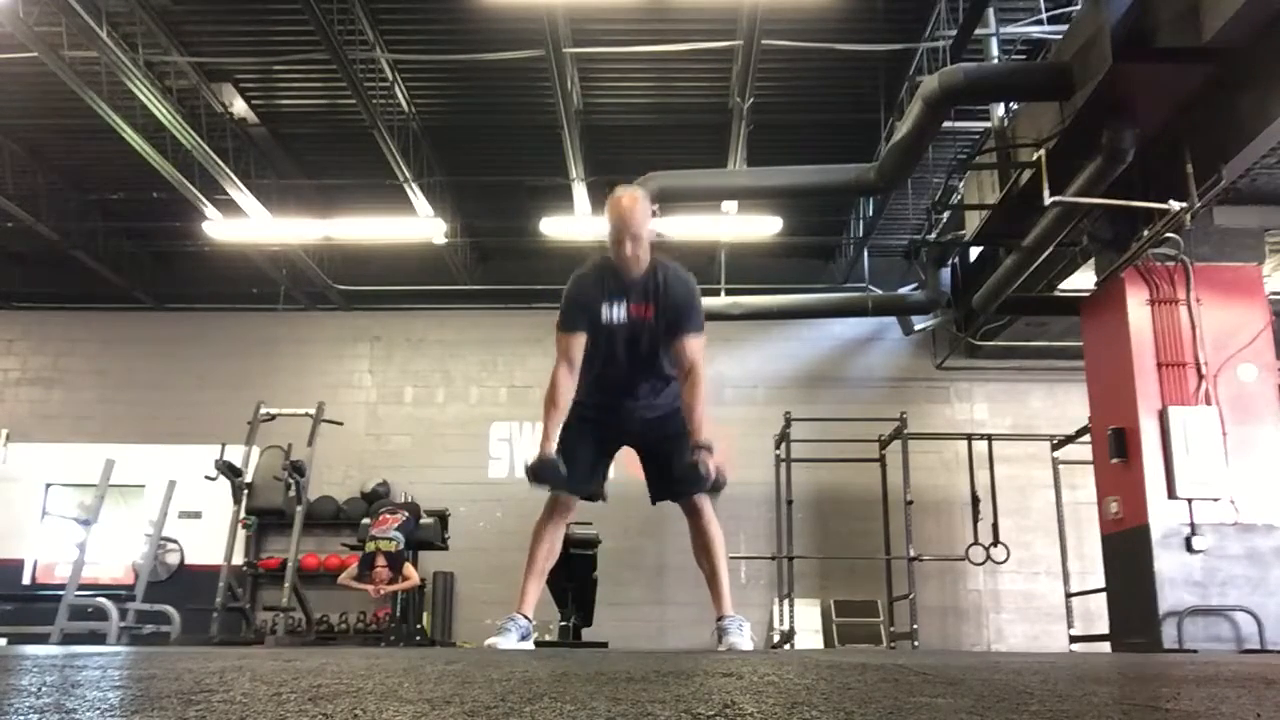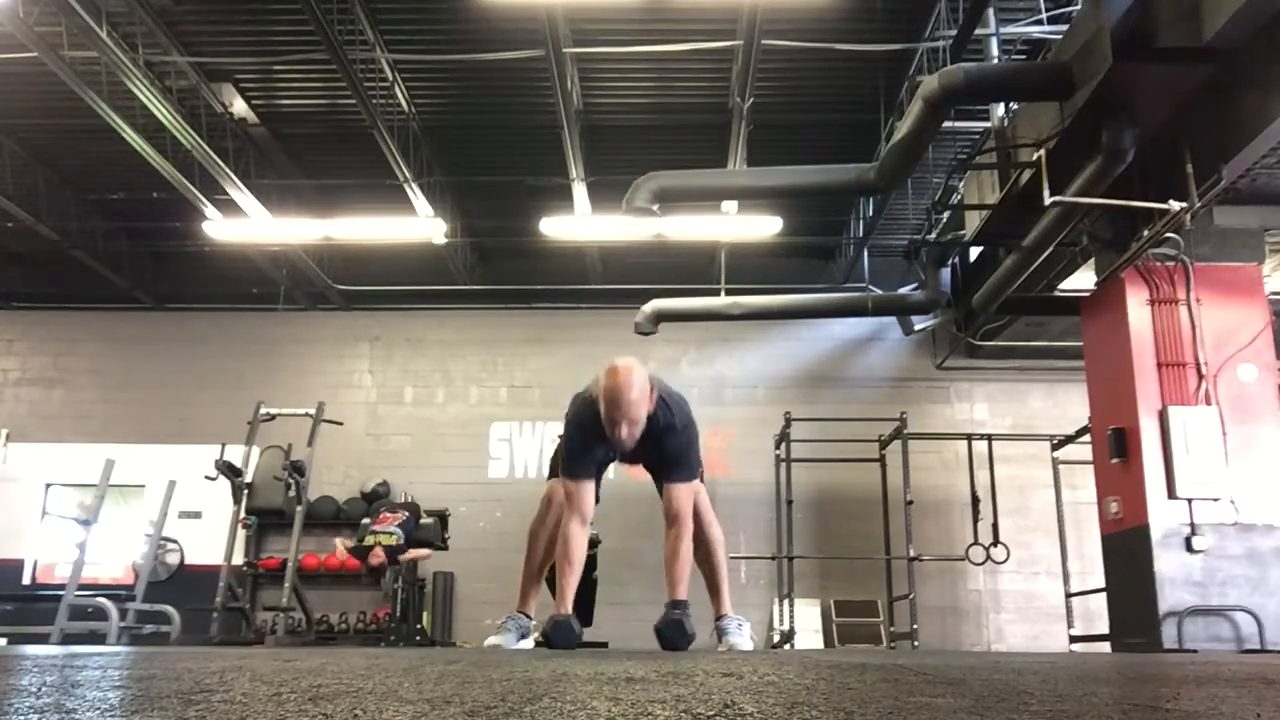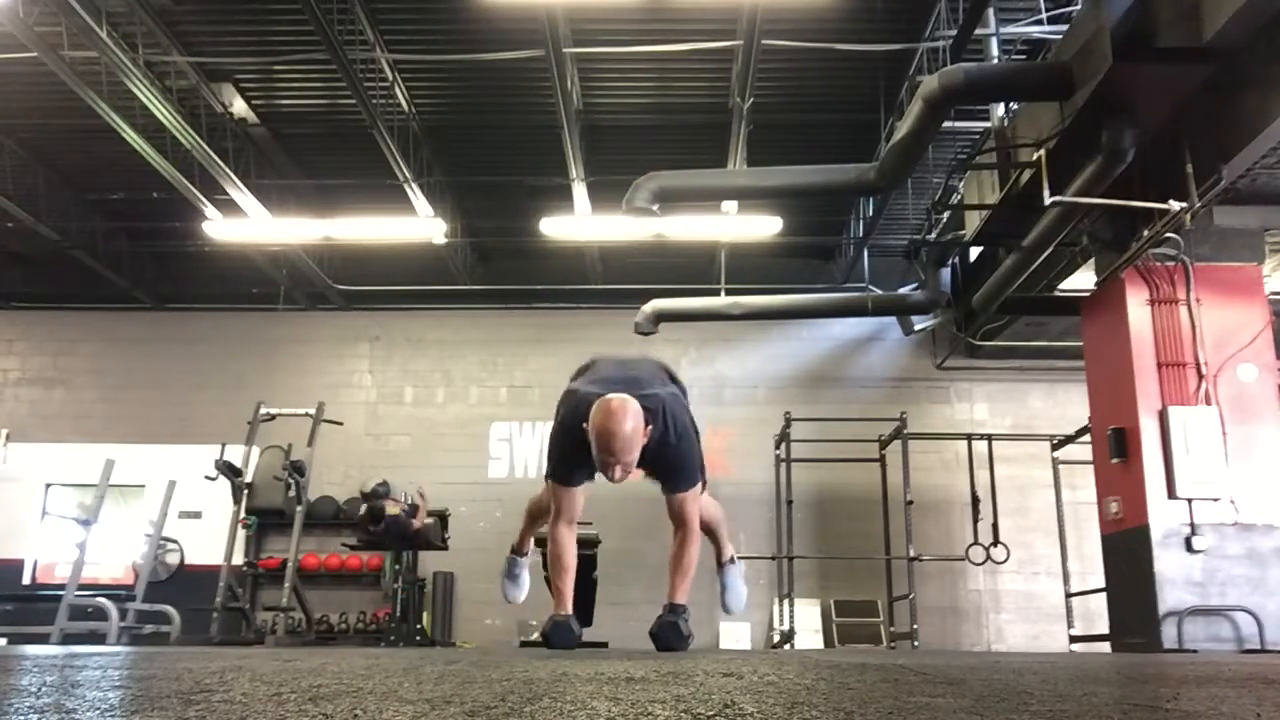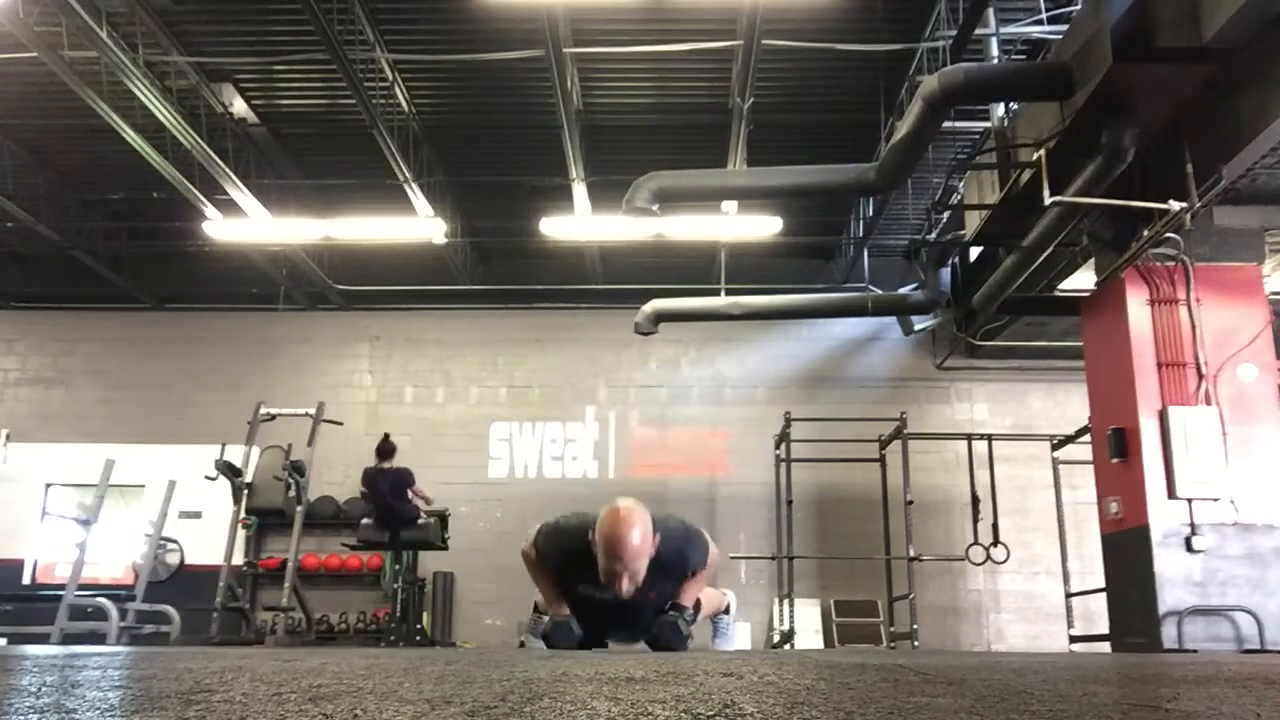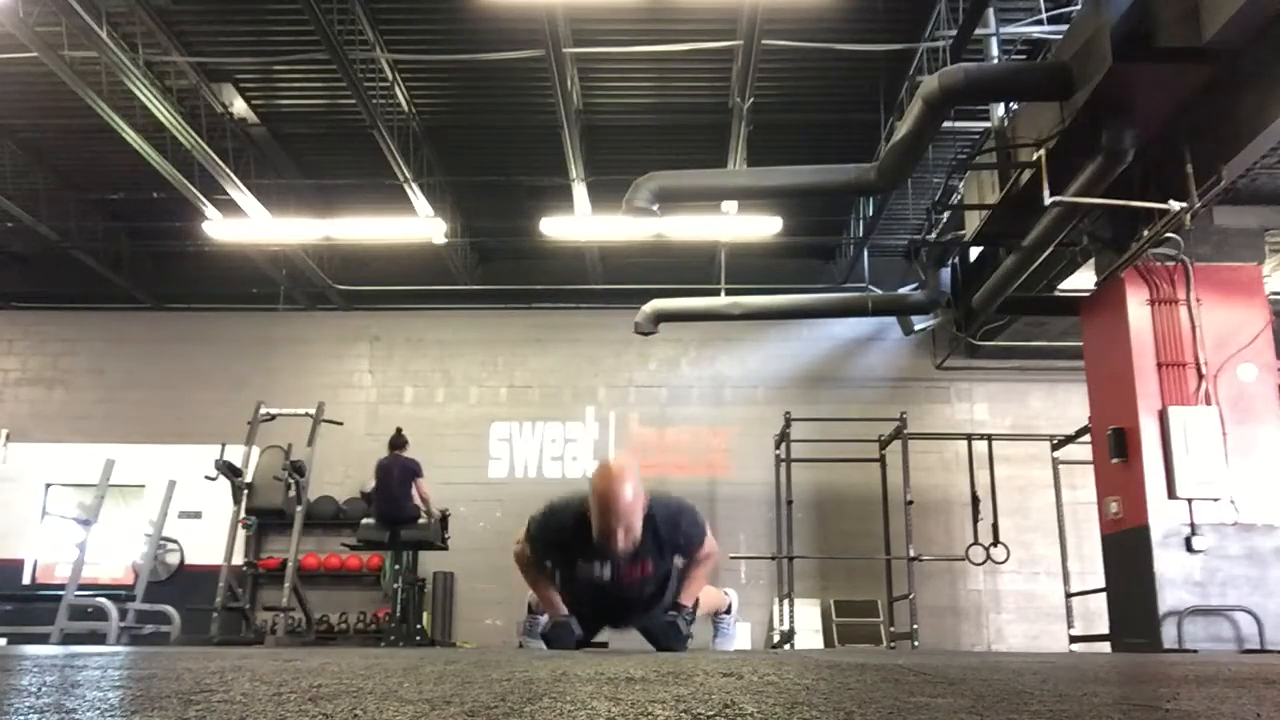
dt=0.5s
person 1, frame 1
left shoulder: (678, 285)
right shoulder: (584, 286)
left elbow: (692, 368)
right elbow: (567, 366)
left wrist: (700, 442)
right wrist: (547, 441)
left hip: (661, 406)
right hip: (595, 408)
left knee: (698, 501)
right knee: (560, 501)
left ankle: (728, 619)
right ankle: (522, 620)
person 1, frame 2
left shoulder: (676, 421)
right shoulder: (583, 418)
left elbow: (679, 520)
right elbow: (577, 520)
left wrist: (677, 605)
right wrist: (564, 610)
left hip: (659, 442)
right hip: (594, 442)
left knee: (698, 508)
right knee: (554, 503)
left ankle: (727, 619)
right ankle: (521, 619)
person 1, frame 3
left shoulder: (674, 429)
right shoulder: (570, 426)
left elbow: (687, 524)
right elbow: (564, 523)
left wrist: (676, 608)
right wrist: (563, 614)
left knee: (695, 503)
right knee: (554, 500)
left ankle: (726, 557)
right ankle: (520, 549)
person 1, frame 4
left shoulder: (677, 545)
right shoulder: (569, 540)
left elbow: (710, 559)
right elbow: (530, 552)
left wrist: (682, 609)
right wrist: (559, 615)
left ankle: (722, 604)
right ankle: (543, 611)
person 1, frame 5
left shoulder: (673, 518)
right shoulder: (560, 521)
left elbow: (706, 554)
right elbow: (524, 554)
left wrist: (682, 609)
right wrist: (559, 614)
left ankle: (723, 604)
right ankle: (538, 609)
